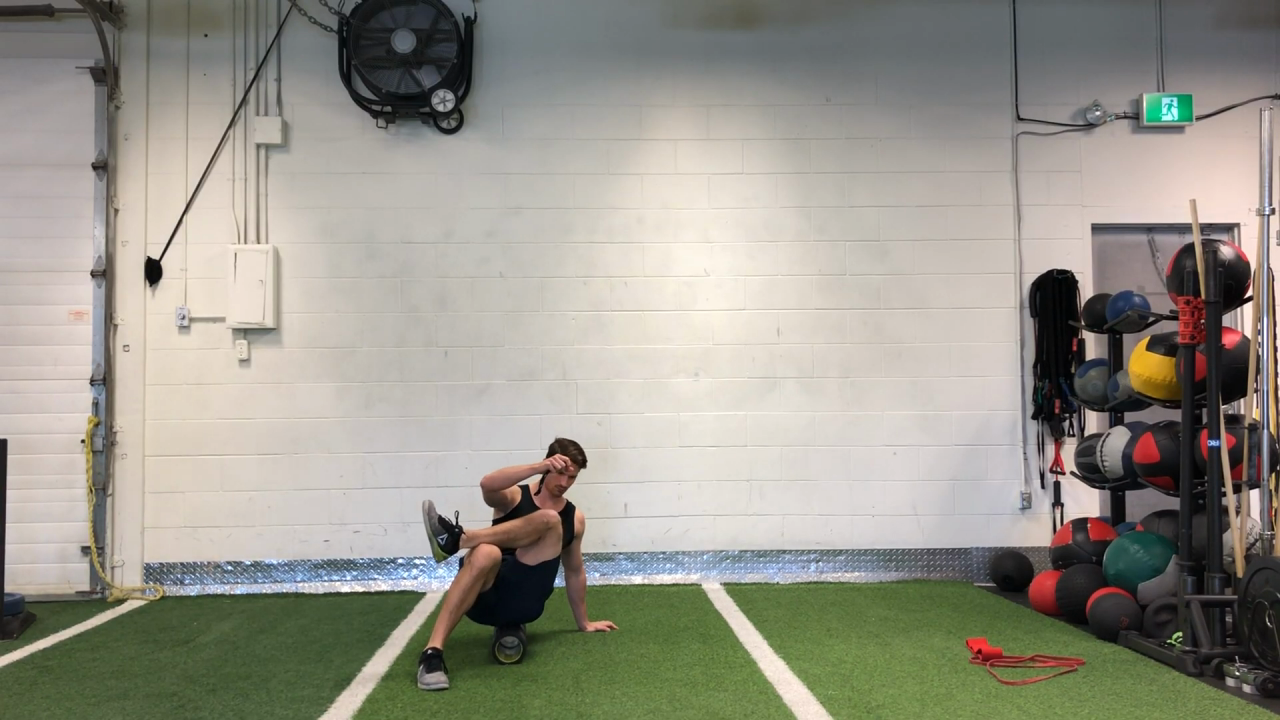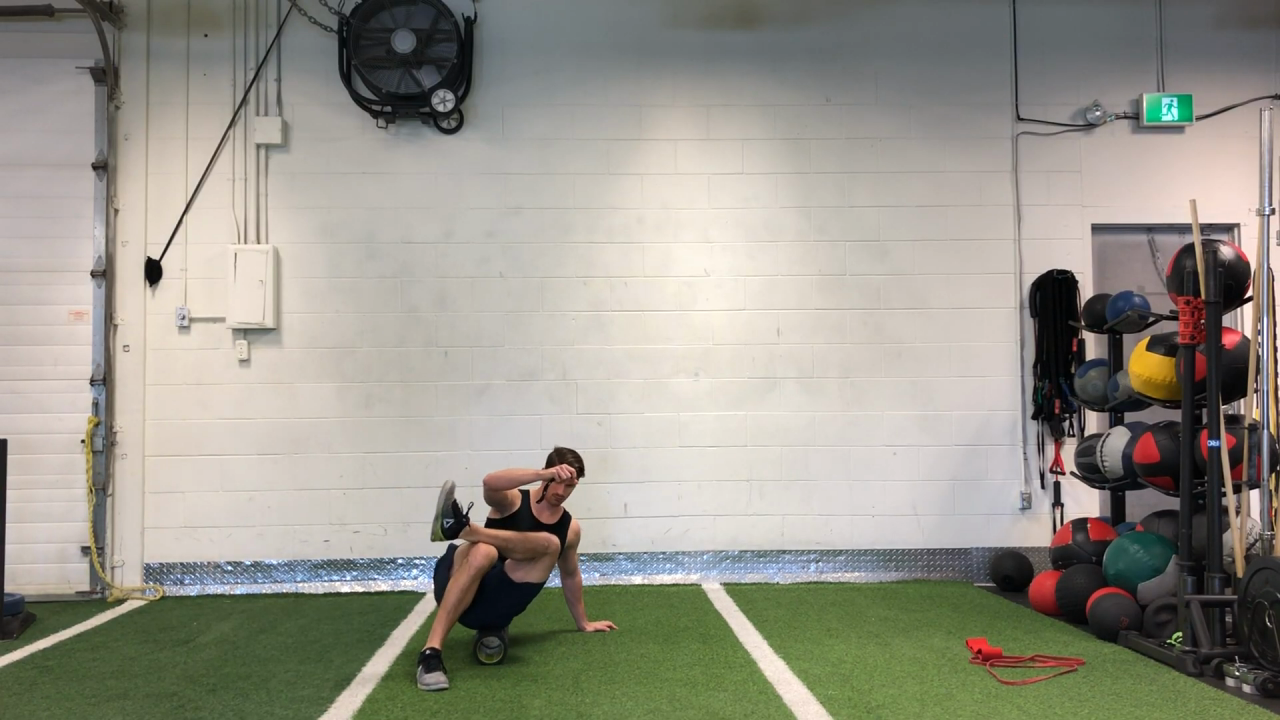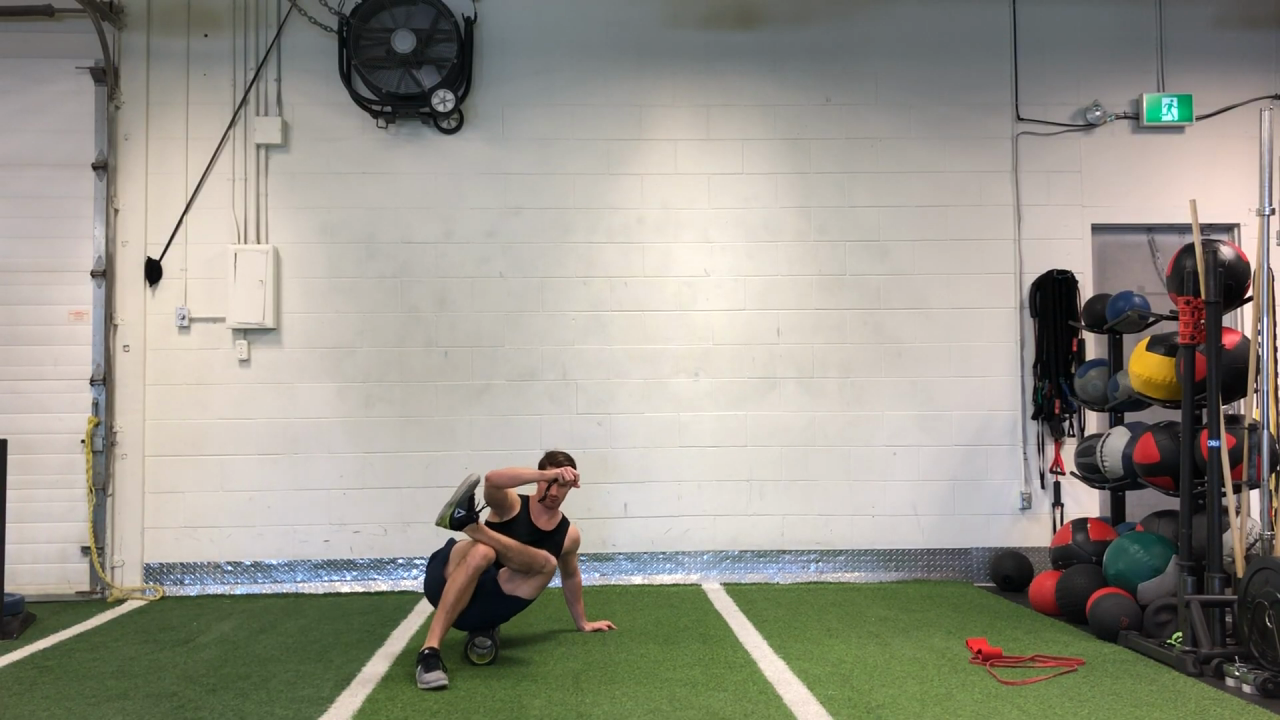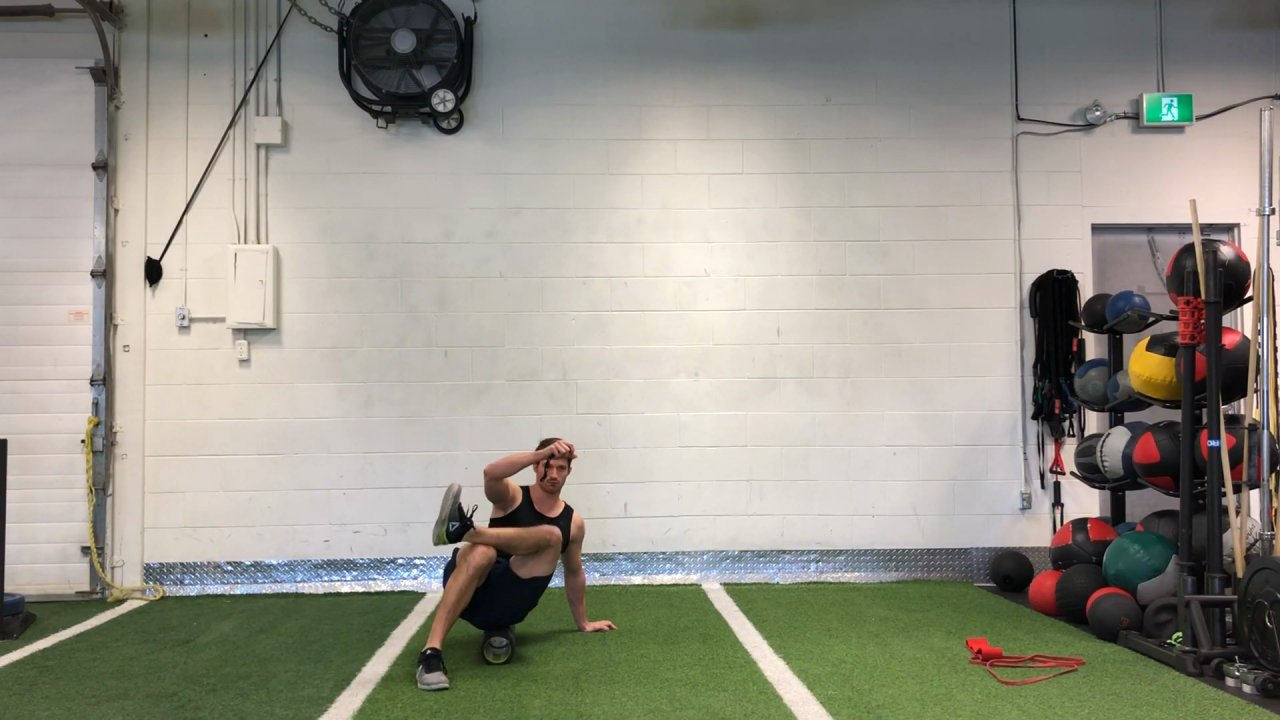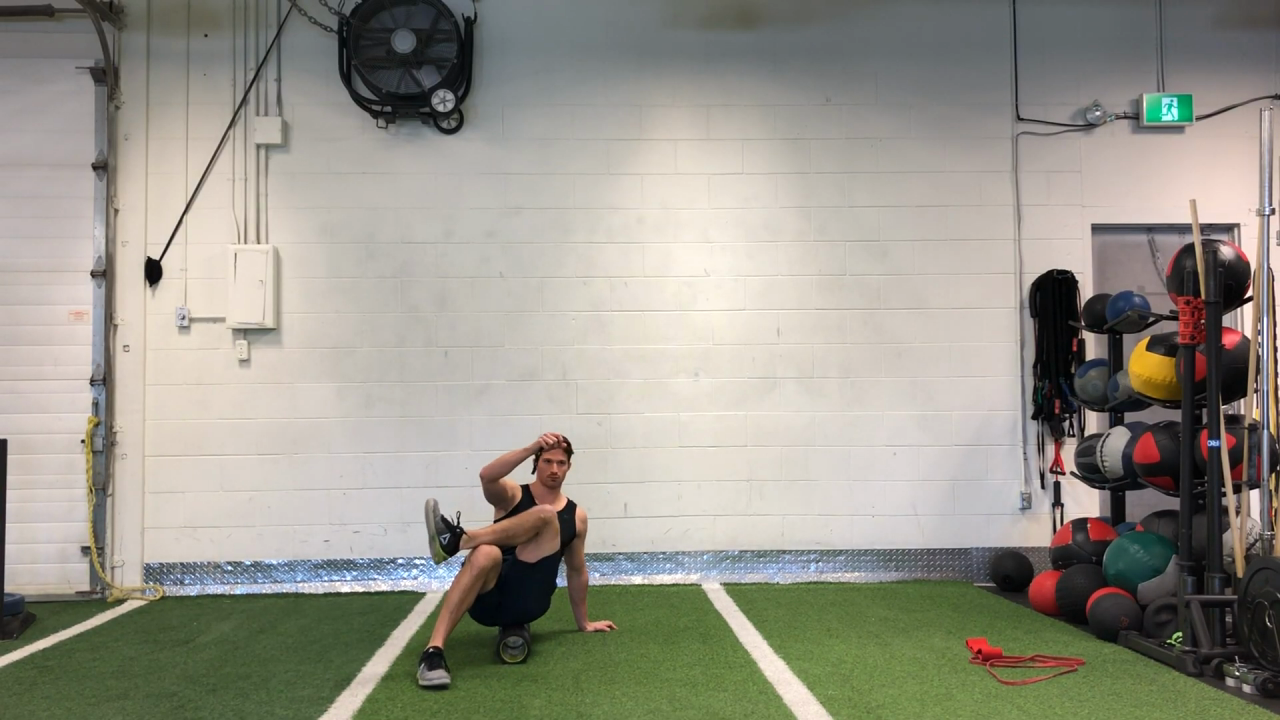
dt=0.3s
person 1, frame 1
left shoulder: (574, 518)
right shoulder: (514, 497)
left elbow: (575, 572)
right elbow: (487, 485)
left wrist: (584, 622)
right wrist: (540, 468)
left hip: (523, 604)
right hip: (484, 594)
left knee: (550, 520)
right knee: (486, 553)
right ankle: (433, 652)
person 1, frame 2
left shoulder: (570, 529)
right shoulder: (512, 501)
left elbow: (570, 576)
right elbow: (490, 482)
left wrist: (583, 622)
right wrist: (545, 475)
left hip: (492, 611)
right hip: (455, 582)
left knee: (551, 545)
right knee: (483, 551)
right ankle: (431, 652)
person 1, frame 3
left shoulder: (569, 534)
right shoulder: (510, 505)
left elbow: (571, 577)
right elbow: (492, 479)
left wrist: (582, 622)
right wrist: (547, 475)
left hip: (480, 611)
right hip: (447, 581)
left knee: (547, 563)
right knee: (481, 552)
right ankle: (430, 652)
person 1, frame 4
left shoulder: (573, 522)
right shoulder: (512, 497)
left elbow: (574, 573)
right elbow: (491, 474)
left wrist: (583, 622)
right wrist: (543, 452)
left hip: (506, 607)
right hip: (475, 593)
left knee: (551, 535)
right knee: (481, 552)
right ankle: (431, 652)
person 1, frame 5
left shoulder: (576, 516)
right shoulder: (512, 495)
left elbow: (577, 572)
right elbow: (487, 476)
left wrist: (584, 623)
right wrist: (534, 446)
left hip: (527, 602)
right hip: (488, 596)
left knee: (546, 515)
right knee: (486, 554)
right ankle: (434, 652)
